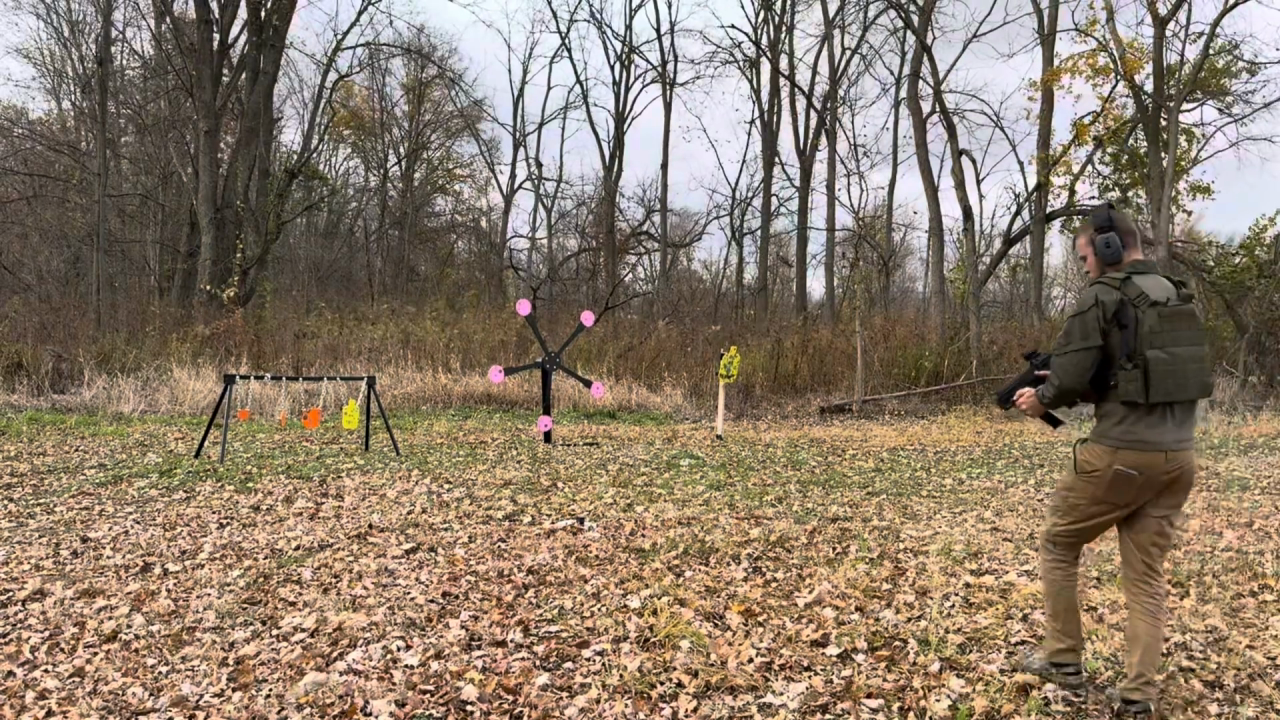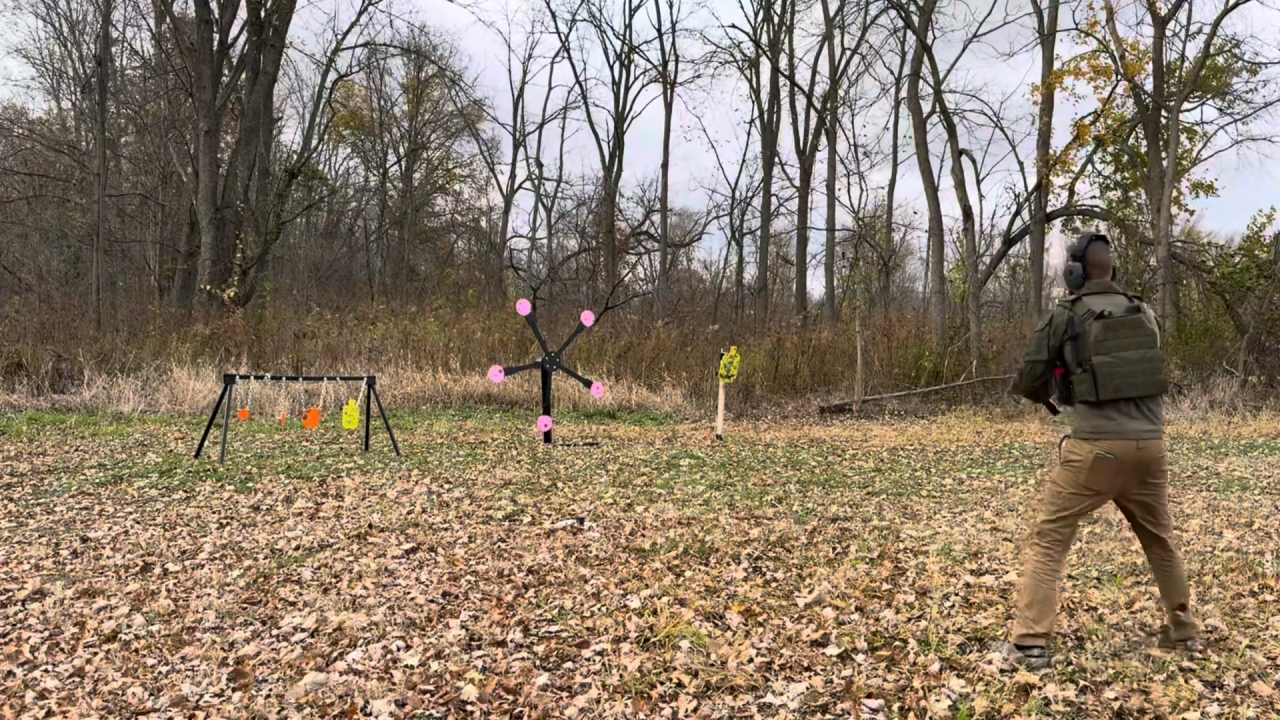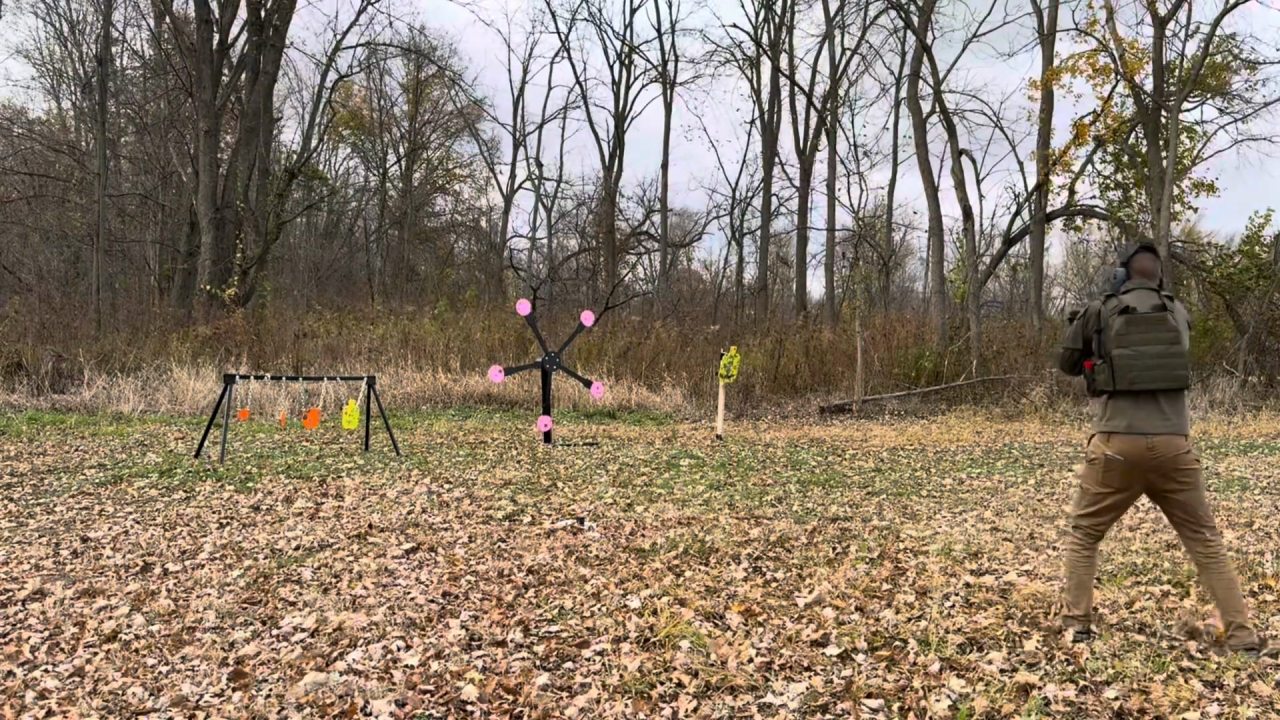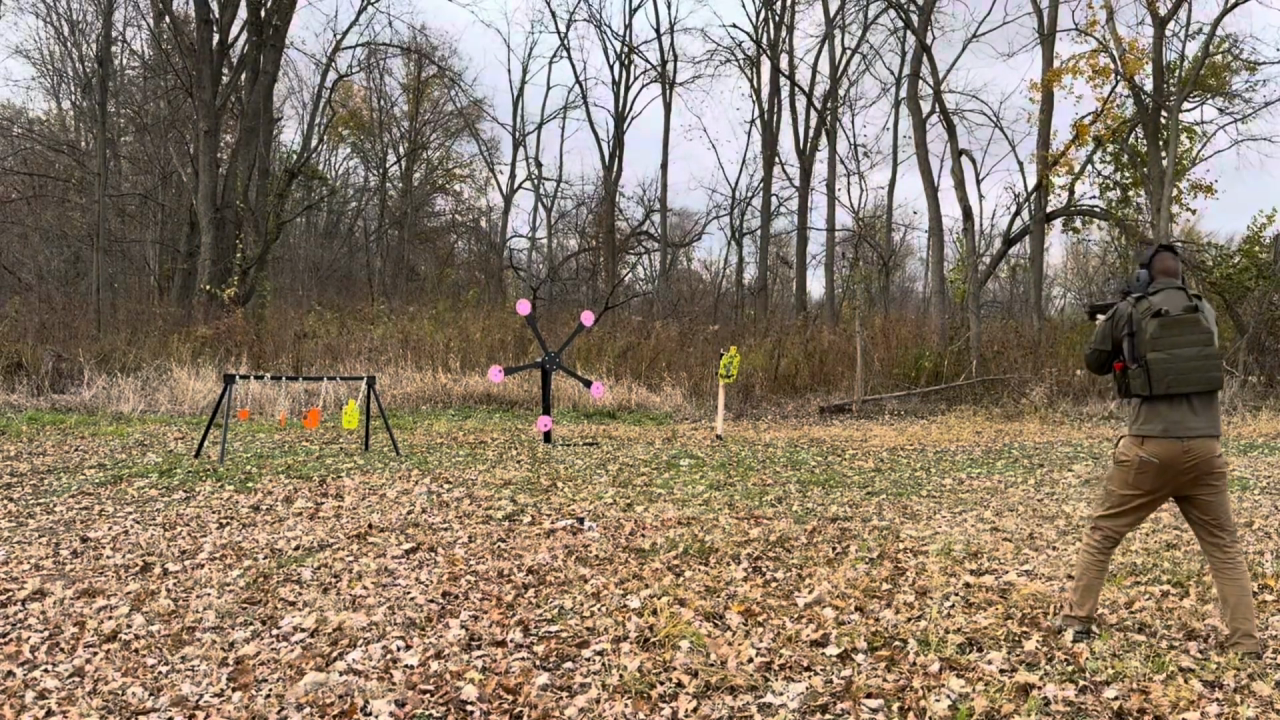
dt=0.7s
person 1, frame 1
left shoulder: (1100, 298)
right shoulder: (1178, 298)
left elbow: (1071, 376)
left wrist: (1043, 398)
right wrist: (1060, 389)
left hip: (1119, 455)
right hip: (1177, 457)
left knee: (1058, 543)
right knee: (1146, 576)
left ankle: (1065, 655)
person 1, frame 2
left shoulder: (1063, 317)
right shoulder: (1144, 314)
left elbow: (1028, 381)
left wrist: (1044, 392)
left hip: (1096, 448)
right hip: (1148, 446)
left knee: (1048, 539)
right knee: (1159, 539)
left ankle: (1031, 643)
right ankle: (1182, 630)
person 1, frame 3
left shoulder: (1097, 312)
right shoulder: (1179, 312)
left elbow: (1069, 364)
left hip: (1117, 444)
right hip: (1173, 445)
left knee: (1084, 533)
right knee: (1205, 538)
left ankle: (1076, 622)
right ankle: (1241, 635)
person 1, frame 4
left shoulder: (1126, 313)
right shoulder: (1206, 311)
left elbow: (1095, 362)
left wrist: (1105, 325)
left hip: (1149, 447)
right hip: (1204, 447)
left knee: (1102, 533)
right knee: (1224, 545)
left ankle: (1077, 620)
right ankle: (1246, 642)
